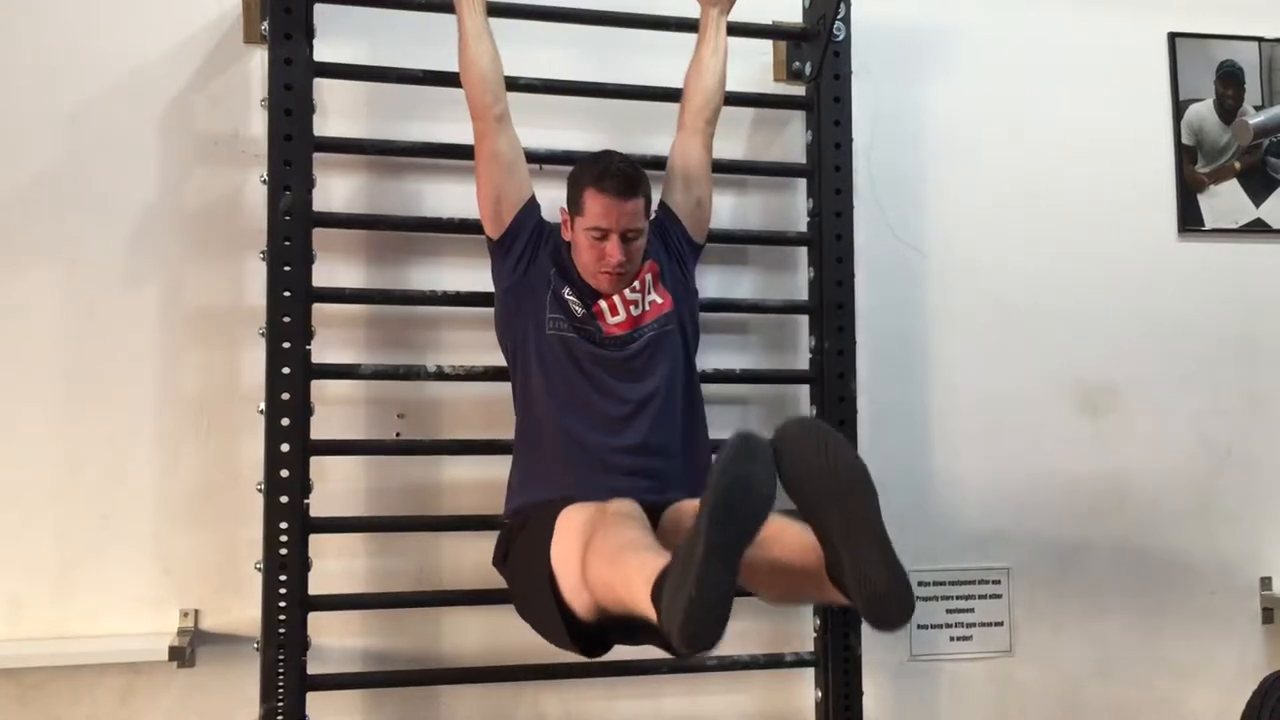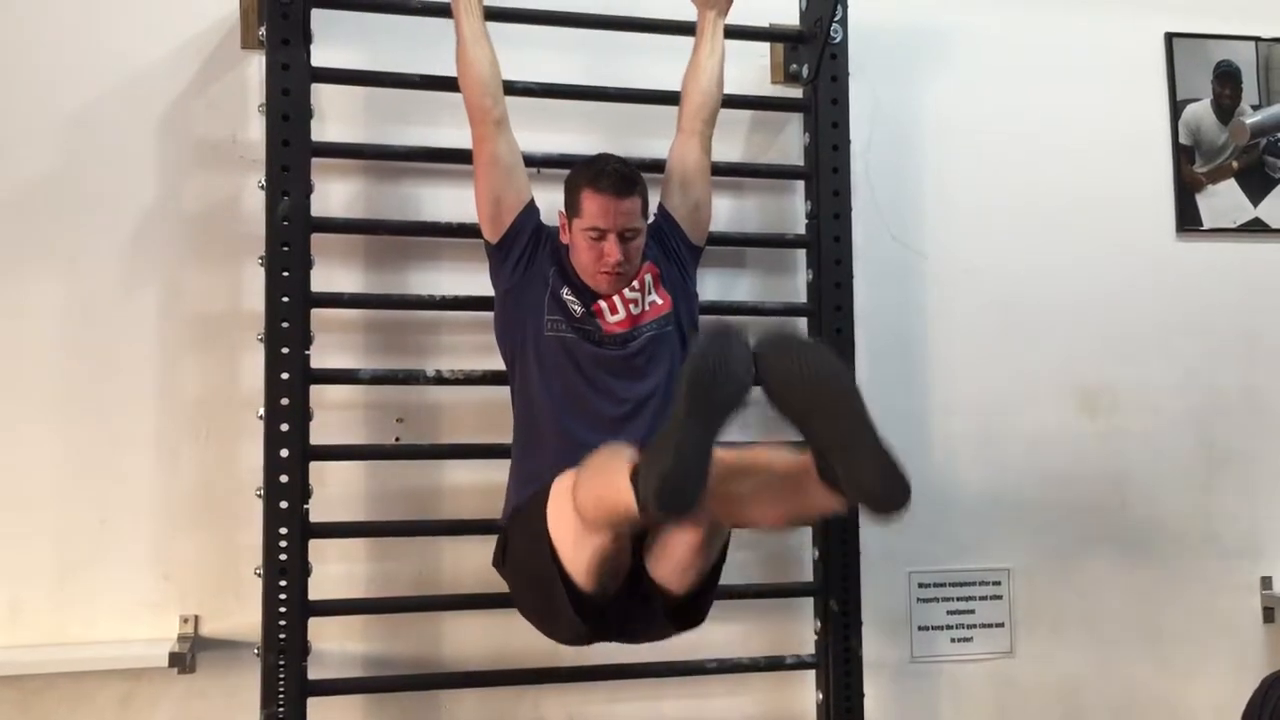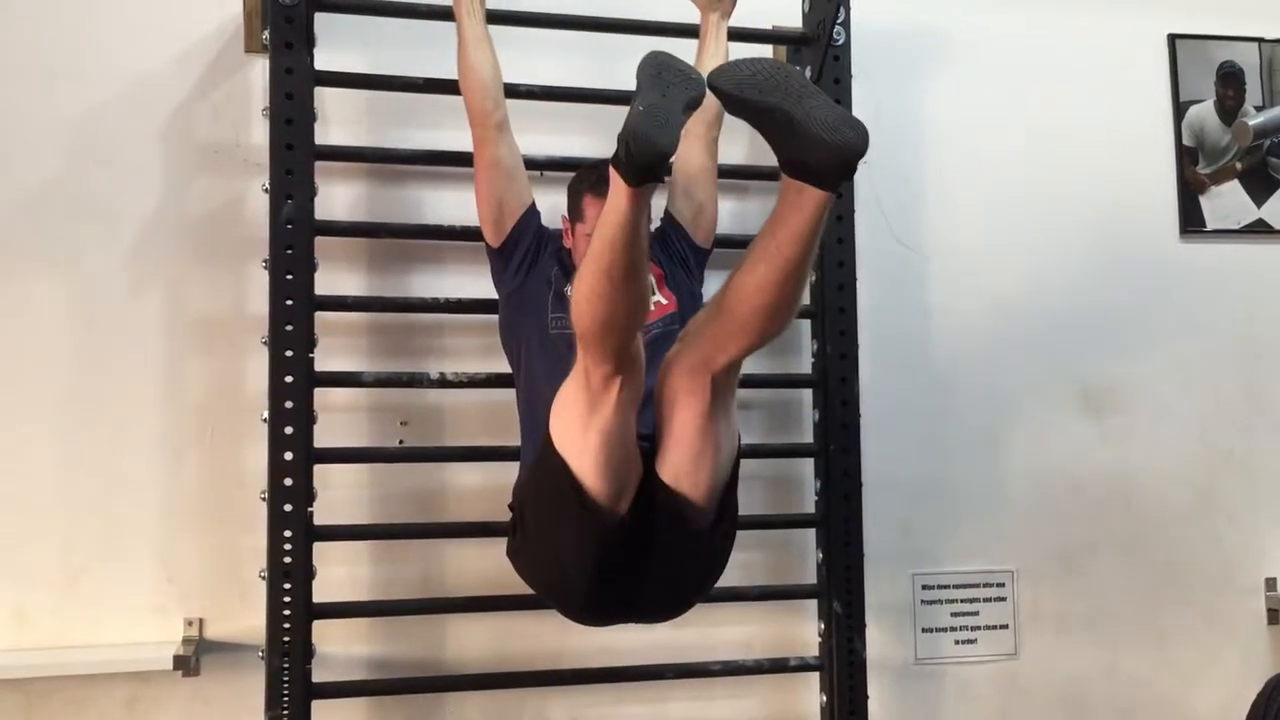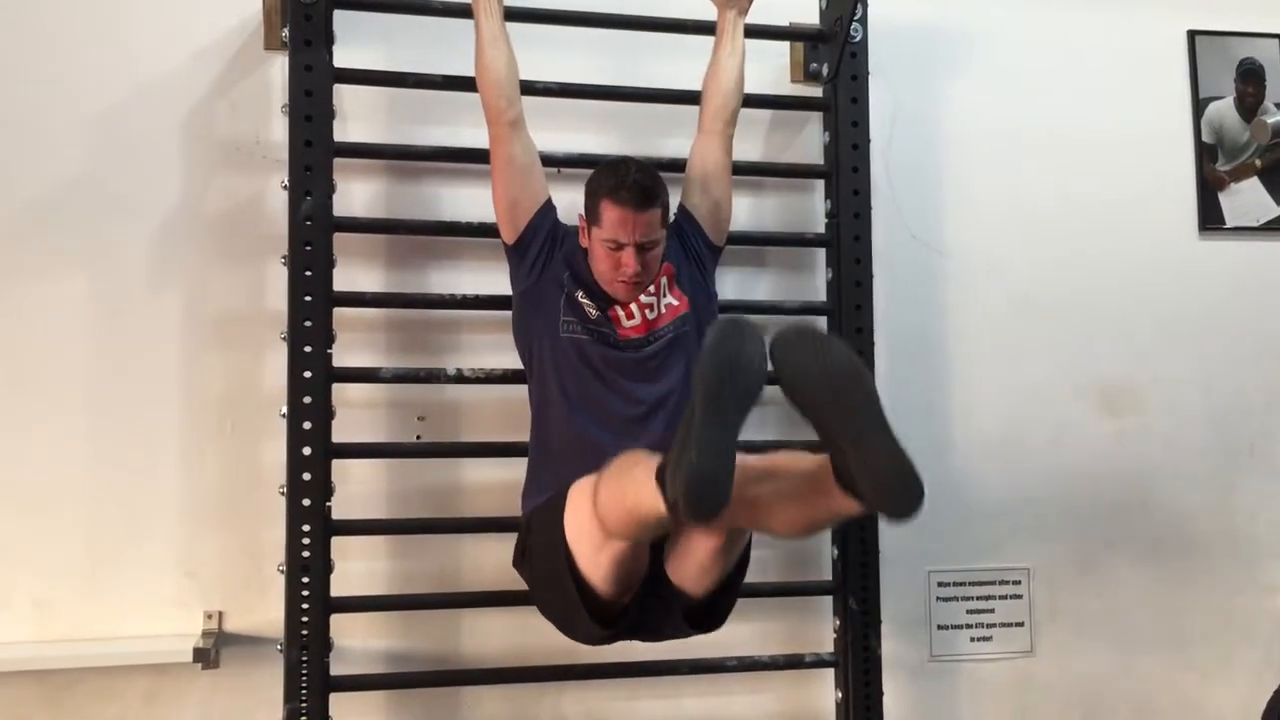
dt=1s
person 1, frame 1
left shoulder: (669, 261)
right shoulder: (531, 266)
left elbow: (696, 127)
right elbow: (492, 121)
left hip: (670, 524)
right hip: (558, 539)
left knee: (711, 526)
right knee: (615, 525)
left ankle: (849, 569)
right ankle: (684, 589)
person 1, frame 2
left shoulder: (667, 266)
right shoulder: (529, 271)
left elbow: (694, 131)
right elbow: (490, 124)
left hip: (659, 570)
right hip: (557, 546)
left knee: (709, 476)
right knee: (611, 473)
left ankle: (836, 473)
right ankle: (667, 480)
person 1, frame 3
left shoulder: (674, 264)
right shoulder: (531, 268)
left elbow: (702, 133)
right elbow: (490, 127)
left hip: (678, 545)
right hip: (576, 546)
left knee: (703, 354)
right knee: (609, 354)
person 1, frame 4
left shoulder: (688, 264)
right shoulder: (546, 269)
left elbow: (716, 129)
right elbow: (506, 125)
right hip: (581, 560)
left knee: (728, 486)
right knee: (630, 477)
left ankle: (859, 473)
right ankle: (688, 477)
